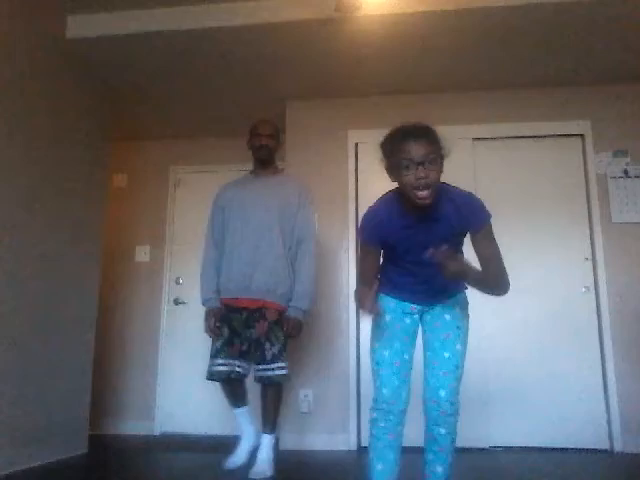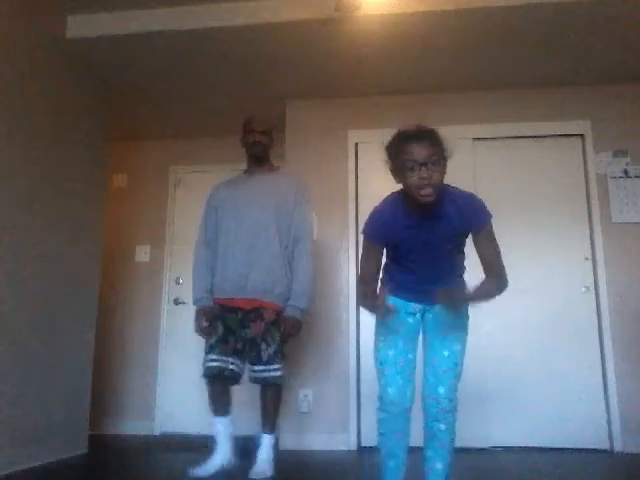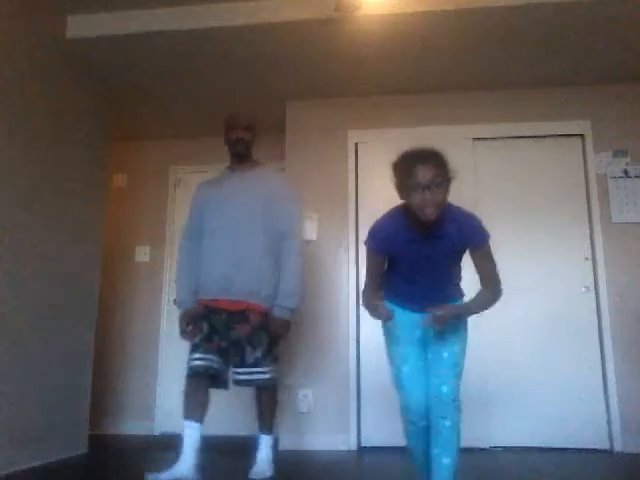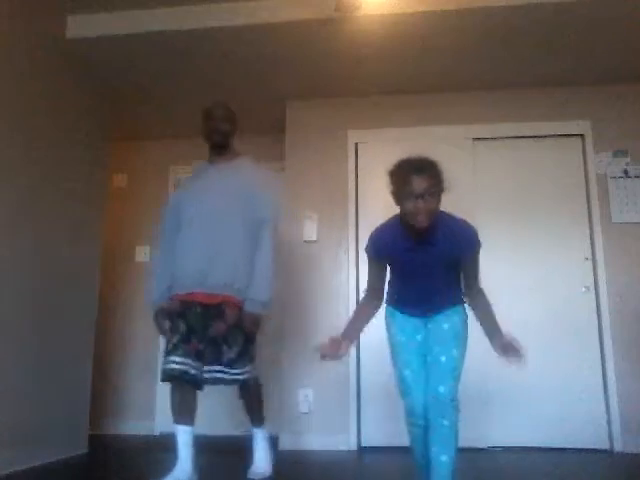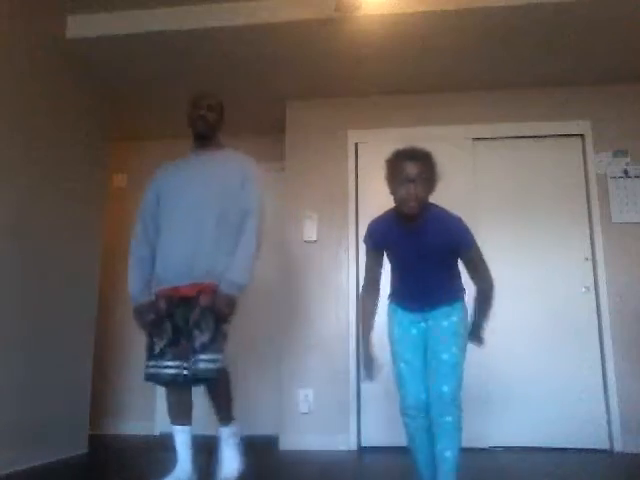
dt=0.2s
person 1, frame 1
left shoulder: (295, 192)
right shoulder: (228, 193)
left elbow: (305, 252)
right elbow: (213, 249)
left wrist: (298, 306)
right wrist: (210, 300)
left hip: (273, 300)
right hip: (230, 298)
left knee: (271, 374)
right knee: (224, 369)
left ankle: (265, 450)
right ankle: (247, 432)
person 1, frame 2
left shoulder: (290, 189)
right shoulder: (221, 192)
left elbow: (302, 250)
right elbow: (206, 248)
left wrist: (298, 305)
right wrist: (202, 300)
left hip: (269, 299)
right hip: (224, 300)
left knee: (271, 375)
right knee: (216, 370)
right ankle: (223, 449)
person 1, frame 3
left shoulder: (276, 186)
right shoulder: (206, 191)
left elbow: (289, 247)
right elbow: (190, 247)
left wrist: (284, 306)
right wrist: (186, 301)
left hip: (256, 301)
right hip: (210, 298)
left knee: (262, 376)
right knee: (198, 369)
person 1, frame 4
left shoulder: (255, 177)
right shoulder: (186, 185)
left elbow: (265, 240)
right elbow: (166, 241)
left wrist: (256, 301)
right wrist: (160, 298)
left hip: (232, 294)
right hip: (186, 293)
left knee: (240, 370)
right knee: (179, 370)
left ankle: (261, 444)
person 1, frame 5
left shoulder: (240, 168)
right shoulder: (165, 175)
left elbow: (248, 229)
right elbow: (144, 234)
left wrist: (232, 285)
right wrist: (139, 293)
left hip: (213, 284)
right hip: (168, 285)
left knee: (207, 362)
right knee: (171, 368)
left ankle: (230, 439)
person 2, frame 1
left shoulder: (466, 206)
right shoulder: (378, 217)
left elbow: (500, 283)
right elbow: (366, 285)
left wrist: (463, 272)
right wrist: (366, 300)
left hip: (447, 303)
right hip: (395, 303)
left knee: (442, 404)
right knee: (388, 403)
person 2, frame 2
left shoulder: (468, 207)
right shoulder: (383, 217)
left elbow: (498, 278)
right elbow: (366, 284)
left wrist: (462, 297)
right wrist: (373, 301)
left hip: (447, 303)
right hip: (399, 304)
left knee: (441, 402)
right knee: (392, 400)
person 2, frame 3
left shoulder: (466, 226)
right shoulder: (384, 231)
left elbow: (492, 288)
right elbow: (372, 289)
left wrist: (457, 312)
right wrist: (378, 308)
left hip: (448, 311)
right hip: (404, 313)
left knee: (444, 400)
right knee: (415, 405)
person 2, frame 4
left shoulder: (460, 234)
right shoulder: (383, 238)
left elbow: (472, 288)
right elbow: (374, 295)
left wrist: (495, 334)
right wrist: (347, 338)
left hip: (446, 316)
right hip: (403, 318)
left knee: (443, 400)
right knee: (417, 408)
person 2, frame 5
left shoulder: (451, 227)
right shoulder: (379, 230)
left elbow: (484, 282)
right elbow: (371, 288)
left wrist: (476, 327)
right wrist: (365, 344)
left hip: (446, 311)
right hip: (403, 314)
left knee: (444, 398)
right knee: (413, 403)
